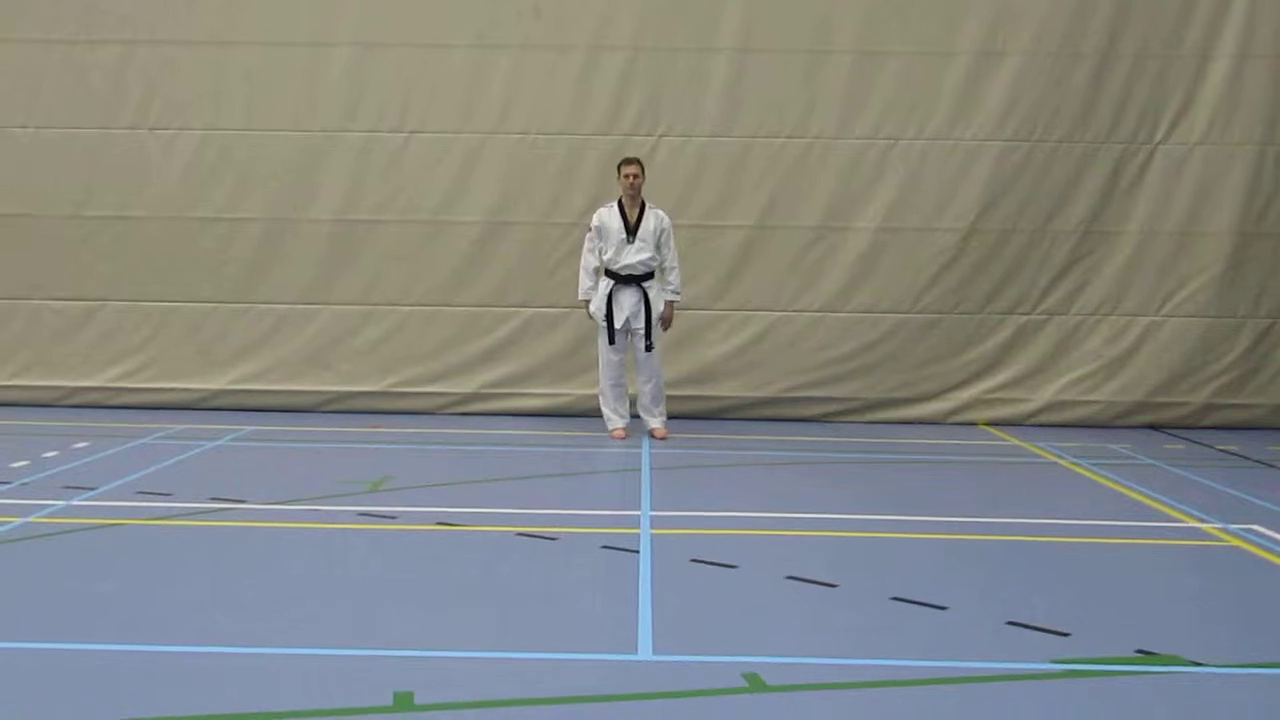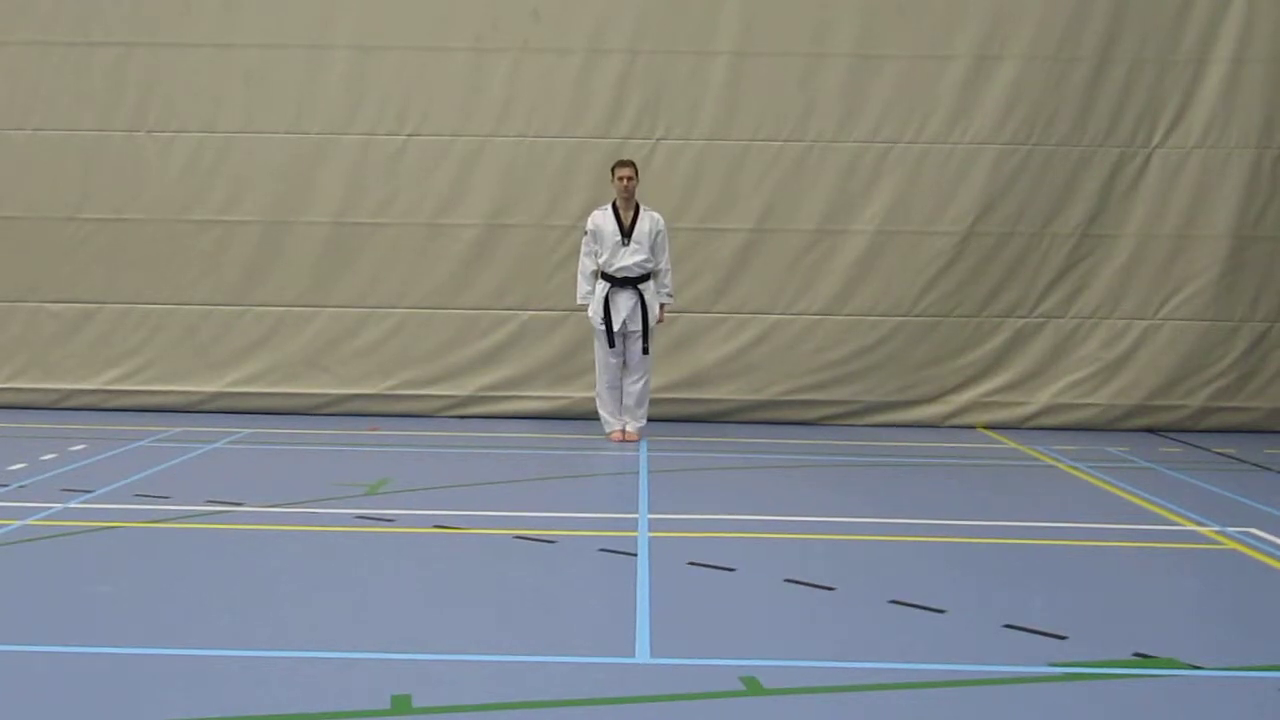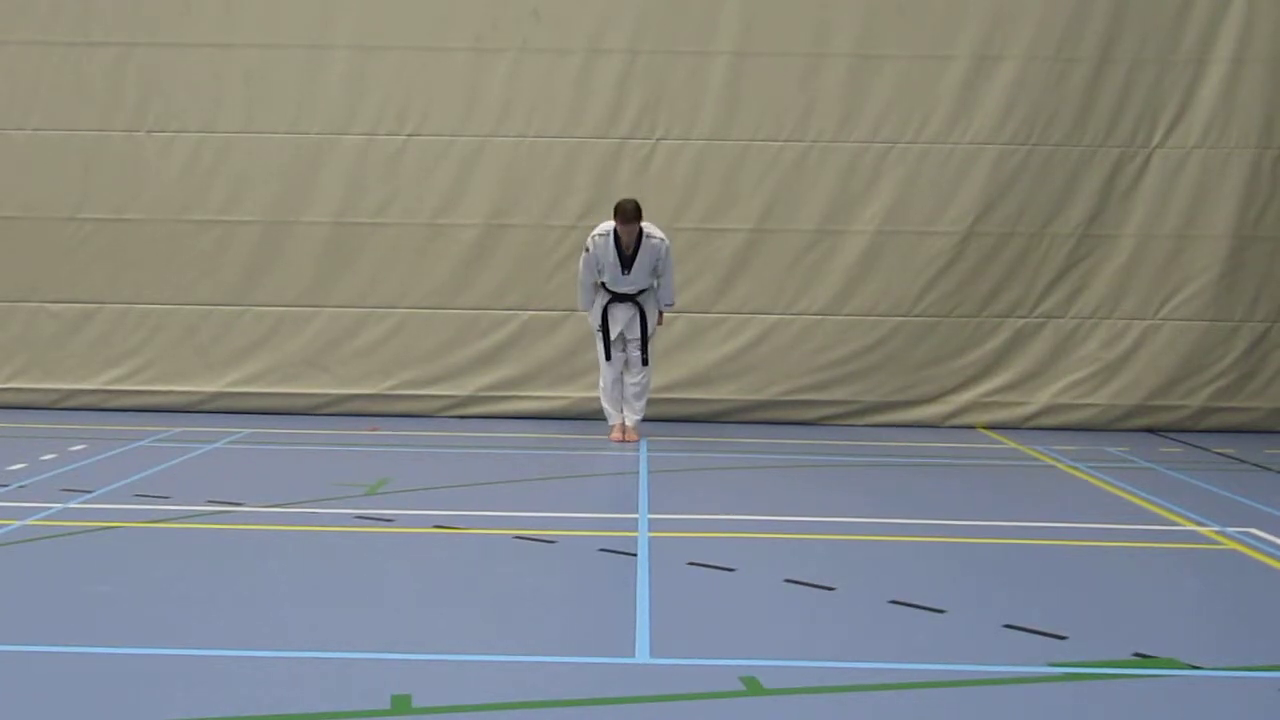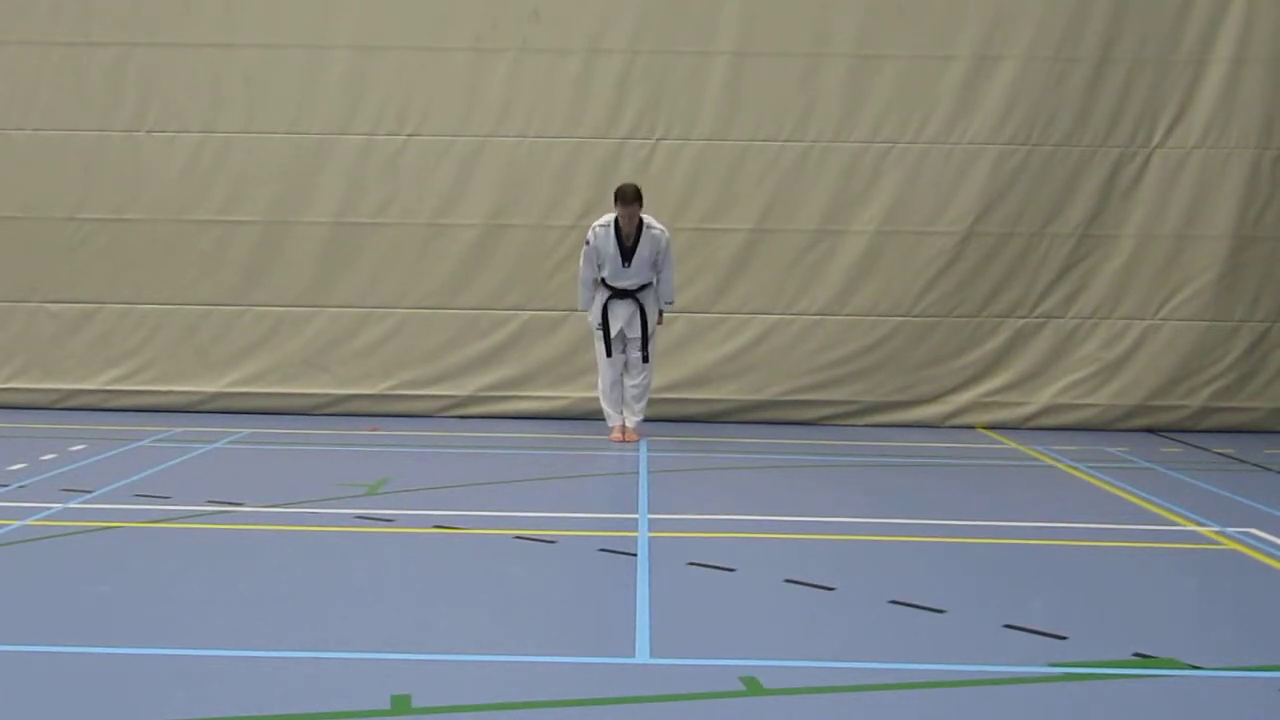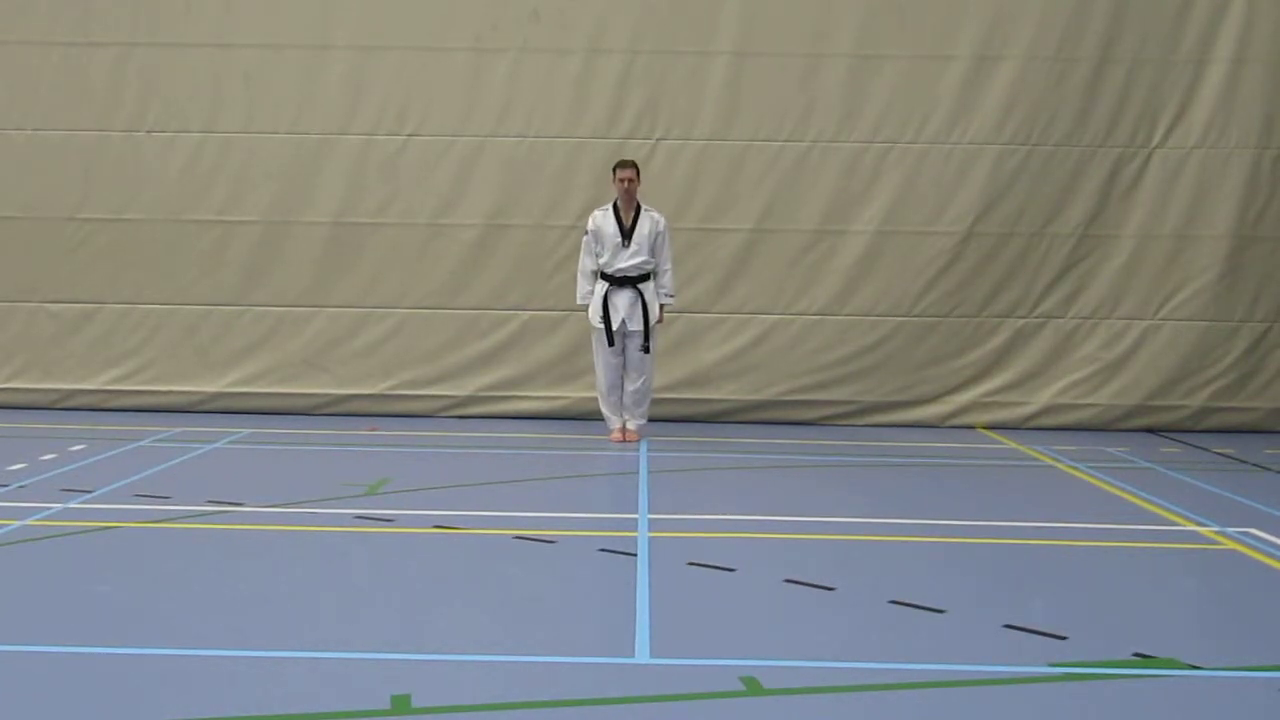
dt=1s
person 1, frame 1
left shoulder: (659, 219)
right shoulder: (603, 216)
left elbow: (671, 263)
right elbow: (589, 259)
left wrist: (670, 302)
right wrist: (588, 298)
left hip: (646, 294)
right hip: (612, 294)
left knee: (649, 362)
right knee: (611, 362)
left ankle: (655, 420)
right ankle: (616, 421)
person 1, frame 2
left shoulder: (654, 220)
right shoulder: (597, 219)
left elbow: (663, 265)
right elbow: (587, 263)
left wrist: (662, 304)
right wrist: (588, 302)
left hip: (641, 297)
right hip: (608, 297)
left knee: (638, 365)
right knee: (609, 365)
left ankle: (633, 424)
right ankle: (613, 423)
person 1, frame 3
left shoulder: (658, 242)
right shoulder: (597, 239)
left elbow: (664, 278)
right elbow: (587, 277)
left wrist: (662, 309)
right wrist: (589, 310)
left hip: (642, 305)
right hip: (608, 305)
left knee: (638, 366)
right knee: (610, 365)
left ankle: (631, 422)
right ankle: (616, 421)
person 1, frame 4
left shoulder: (658, 234)
right shoulder: (598, 231)
left elbow: (665, 274)
right elbow: (587, 273)
left wrist: (662, 309)
right wrist: (589, 309)
left hip: (642, 304)
right hip: (608, 304)
left knee: (638, 367)
right knee: (609, 367)
left ankle: (632, 423)
right ankle: (615, 423)
person 1, frame 5
left shoulder: (655, 221)
right shoulder: (598, 219)
left elbow: (663, 265)
right elbow: (587, 264)
left wrist: (662, 304)
right wrist: (588, 303)
left hip: (641, 297)
right hip: (608, 297)
left knee: (639, 366)
right knee: (608, 366)
left ankle: (633, 423)
right ankle: (615, 423)
